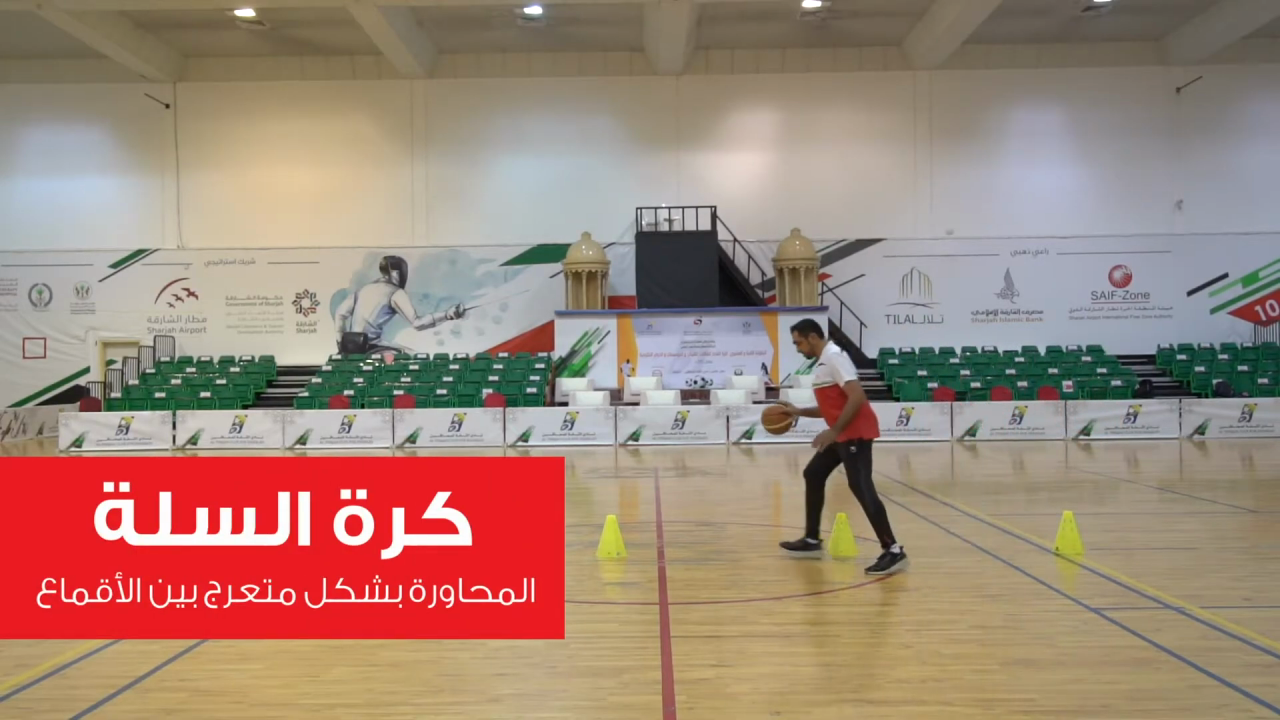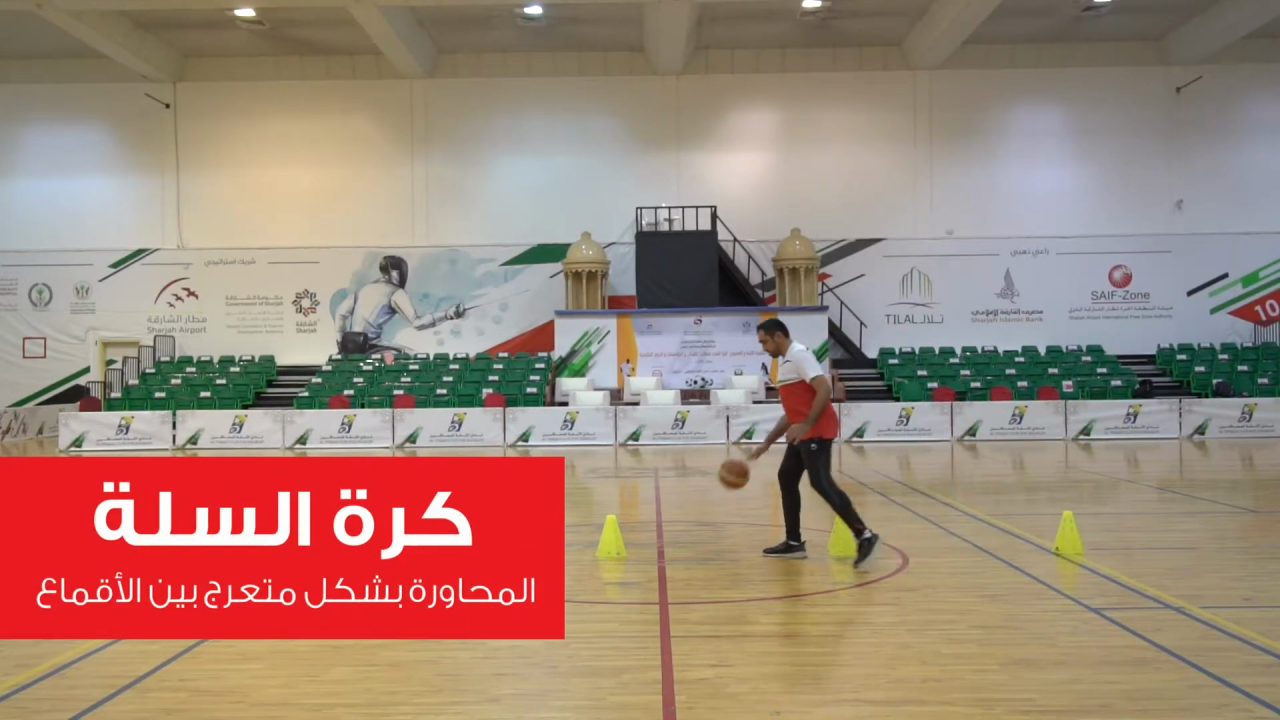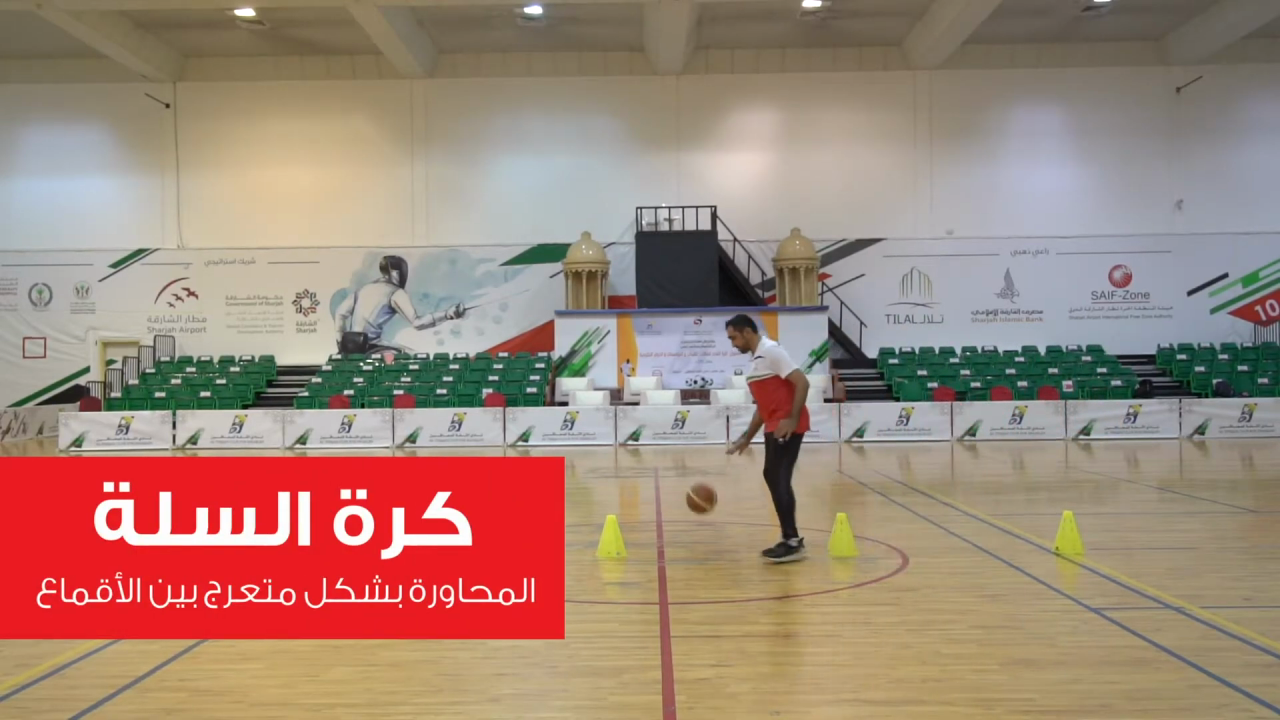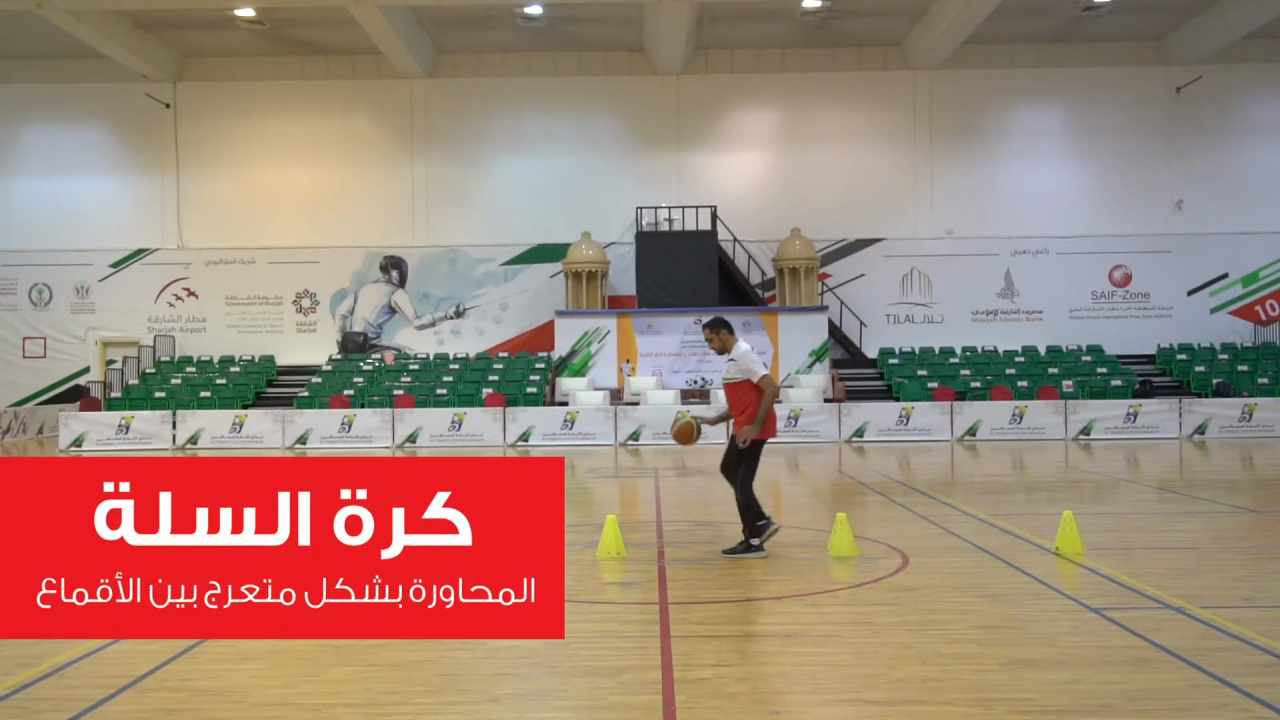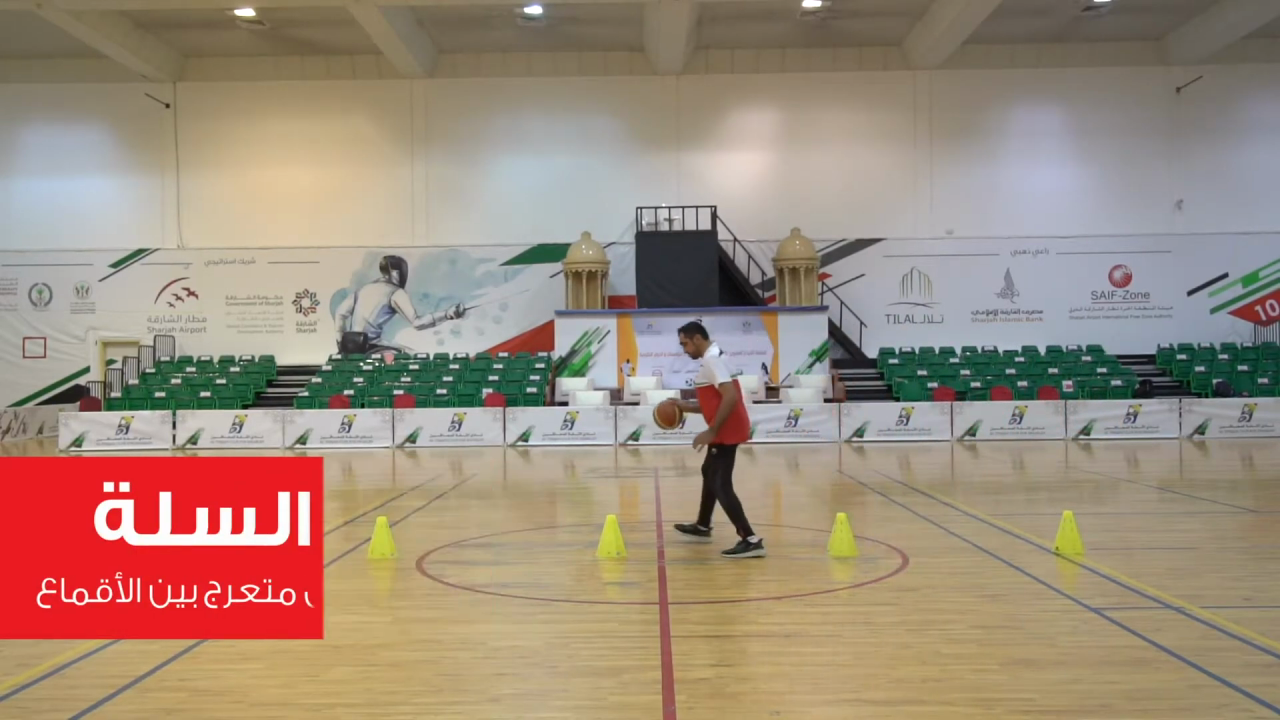
dt=0.2s
person 1, frame 1
left shoulder: (834, 358)
right shoulder: (822, 363)
left elbow: (856, 397)
left wrist: (834, 431)
right wrist: (799, 412)
left hip: (855, 433)
right hip: (841, 435)
left knee: (861, 488)
right knee: (813, 476)
left ankle: (892, 550)
right ankle: (812, 540)
person 1, frame 2
left shoulder: (799, 356)
right shoulder: (785, 364)
left elbow: (824, 390)
right elbow: (790, 411)
left wrist: (808, 425)
right wrist: (767, 442)
left hip: (815, 431)
right hip: (802, 431)
left knee: (821, 483)
right knee: (786, 477)
left ankle: (864, 536)
right ankle: (793, 542)
person 1, frame 3
left shoulder: (771, 351)
right shoulder: (756, 359)
left elbow: (802, 383)
left wrist: (793, 419)
right wrist: (745, 439)
left hip: (786, 425)
right hip: (775, 426)
left knee: (778, 479)
right knee: (772, 478)
left ankle: (791, 543)
right ankle: (791, 539)
person 1, frame 4
left shoulder: (744, 355)
right shoulder: (735, 358)
left elbow: (772, 389)
left wrist: (755, 426)
right wrist: (715, 420)
left hip: (753, 428)
right hip: (747, 427)
left knee: (740, 480)
right knee: (729, 470)
left ankle: (755, 541)
right ankle: (762, 521)
person 1, frame 5
left shoulder: (712, 361)
right shoulder: (711, 359)
left elbow: (730, 398)
left wrist: (711, 431)
right wrist: (688, 406)
left hip: (726, 431)
right hip: (727, 430)
left knee: (721, 484)
right knee: (710, 472)
left ankle: (752, 541)
right ankle: (702, 526)
